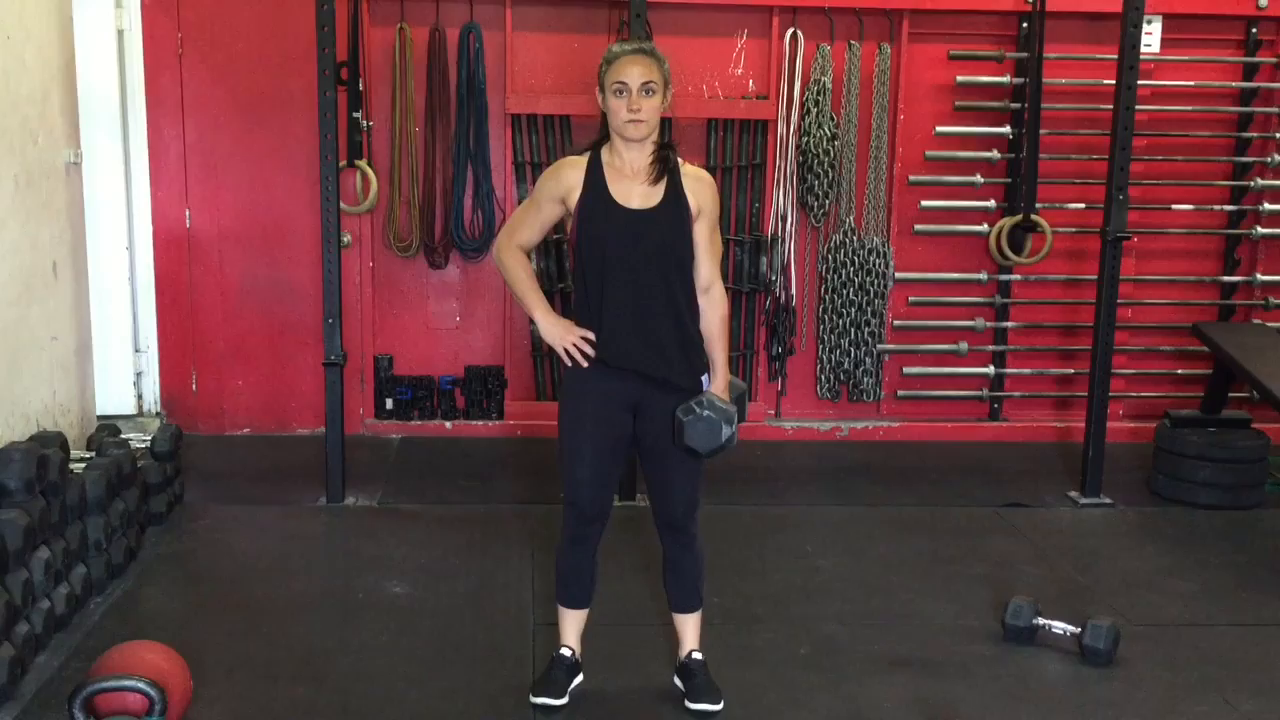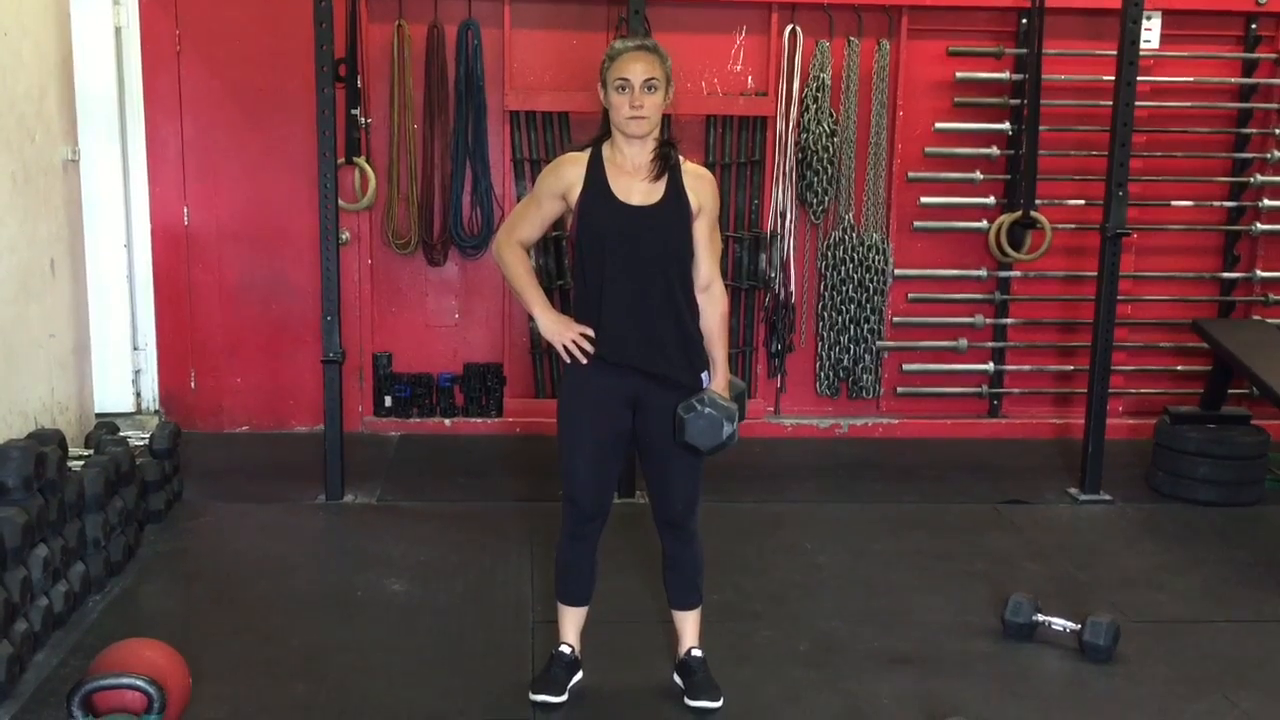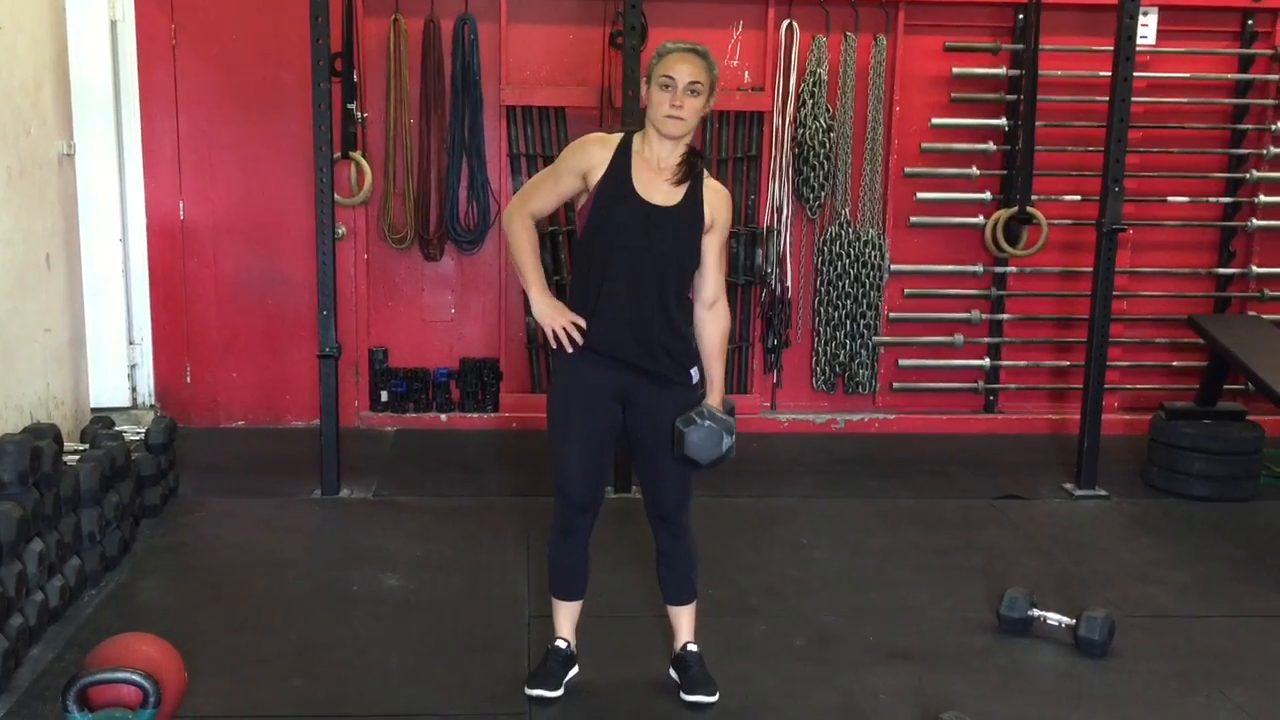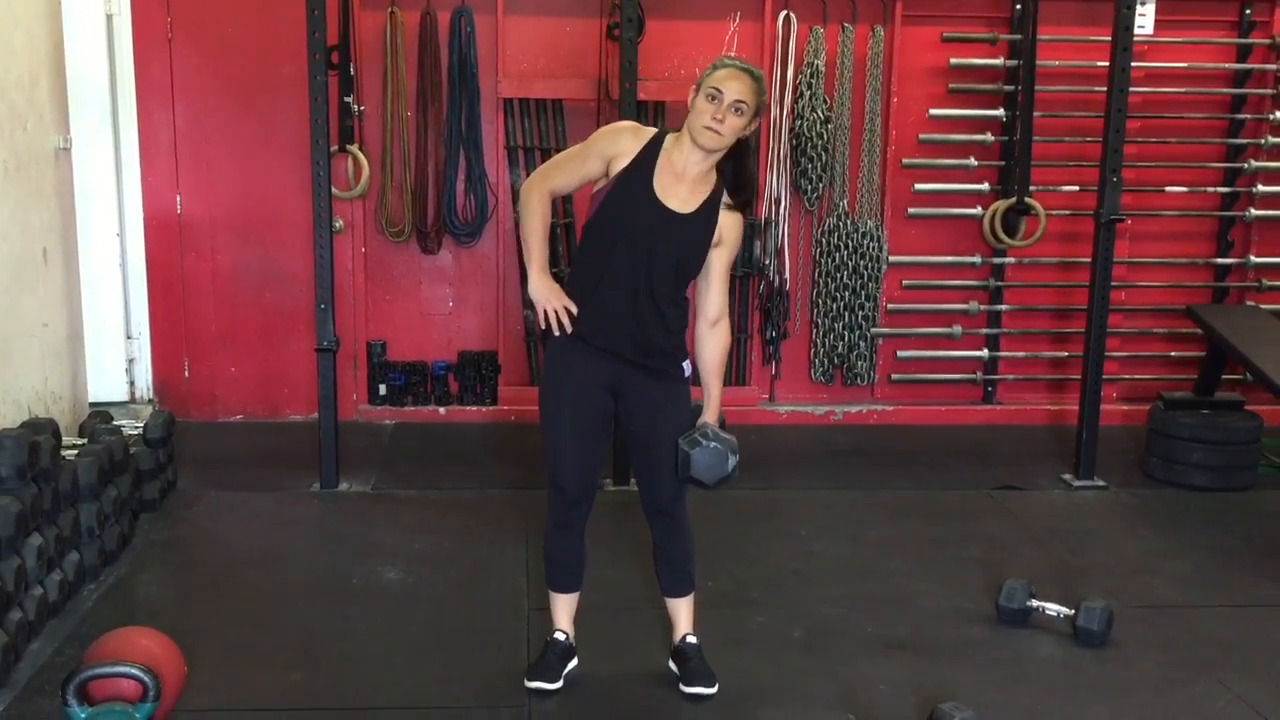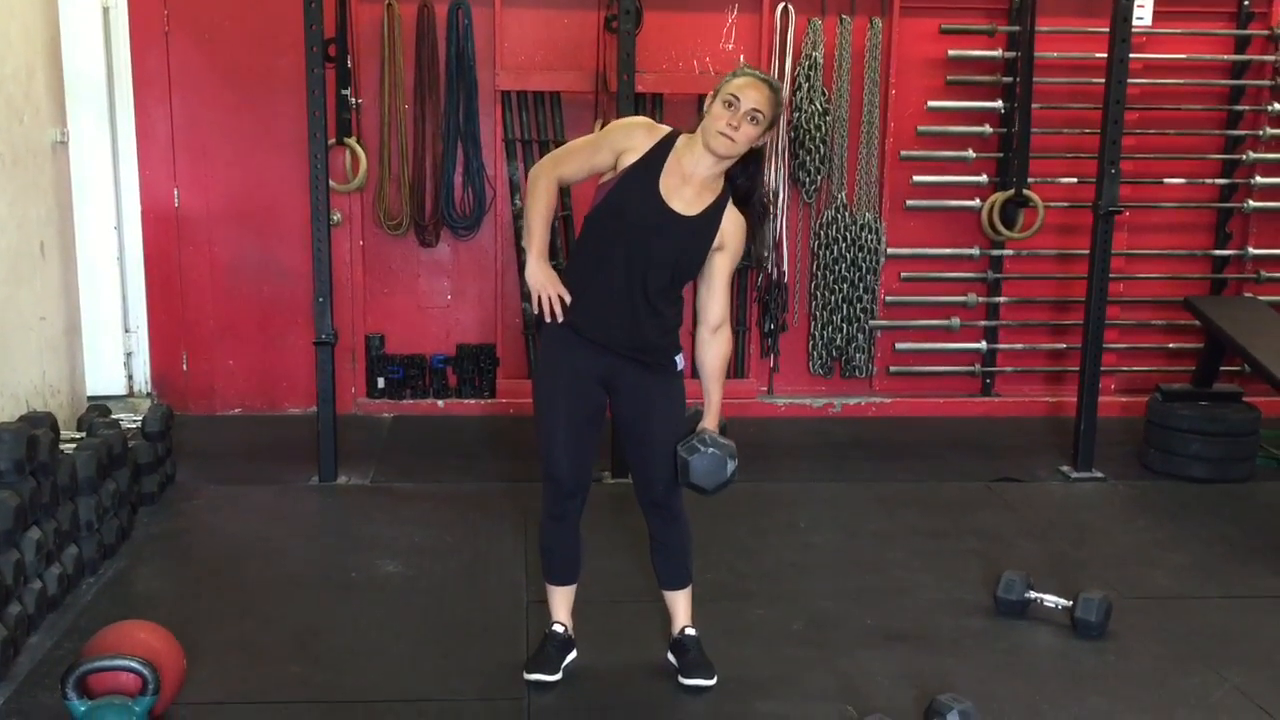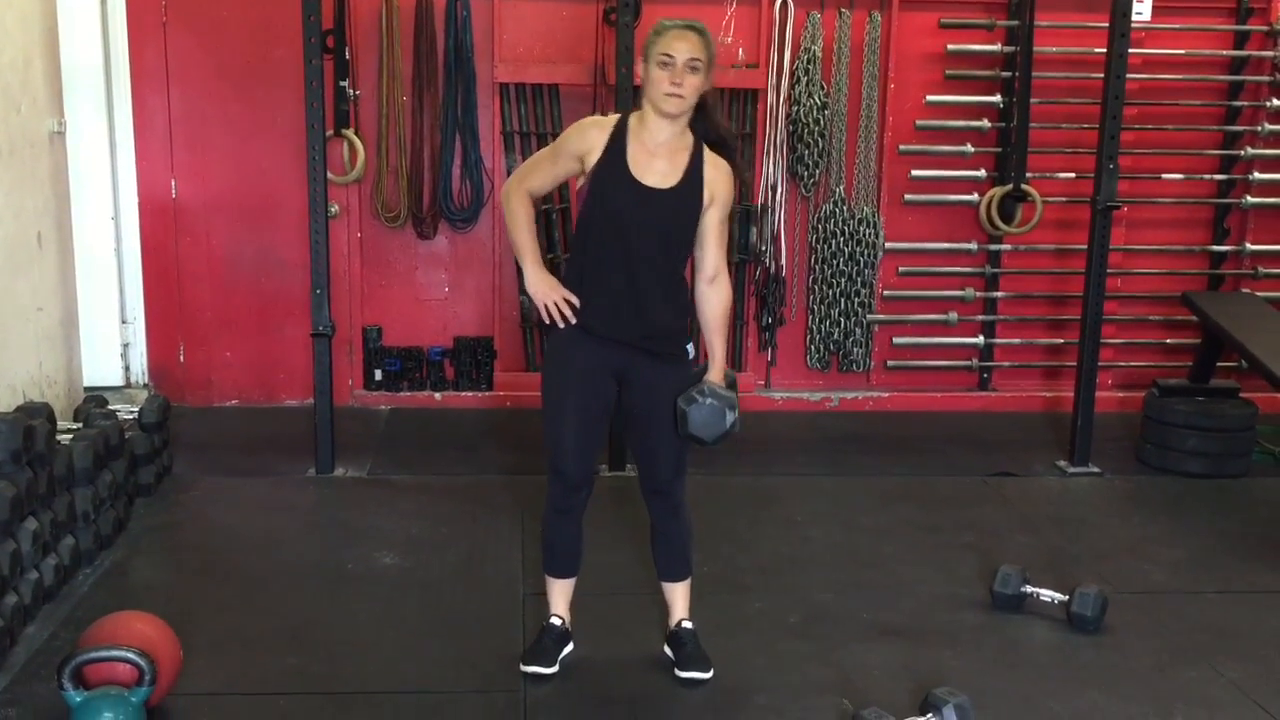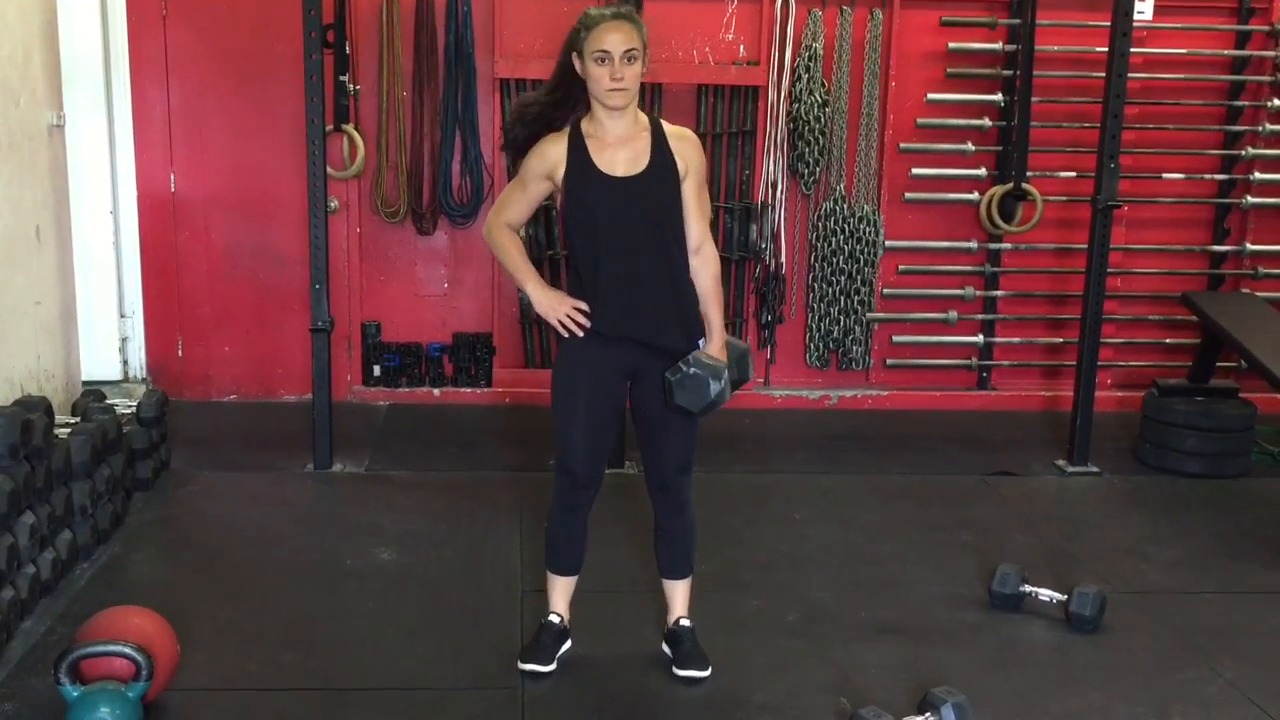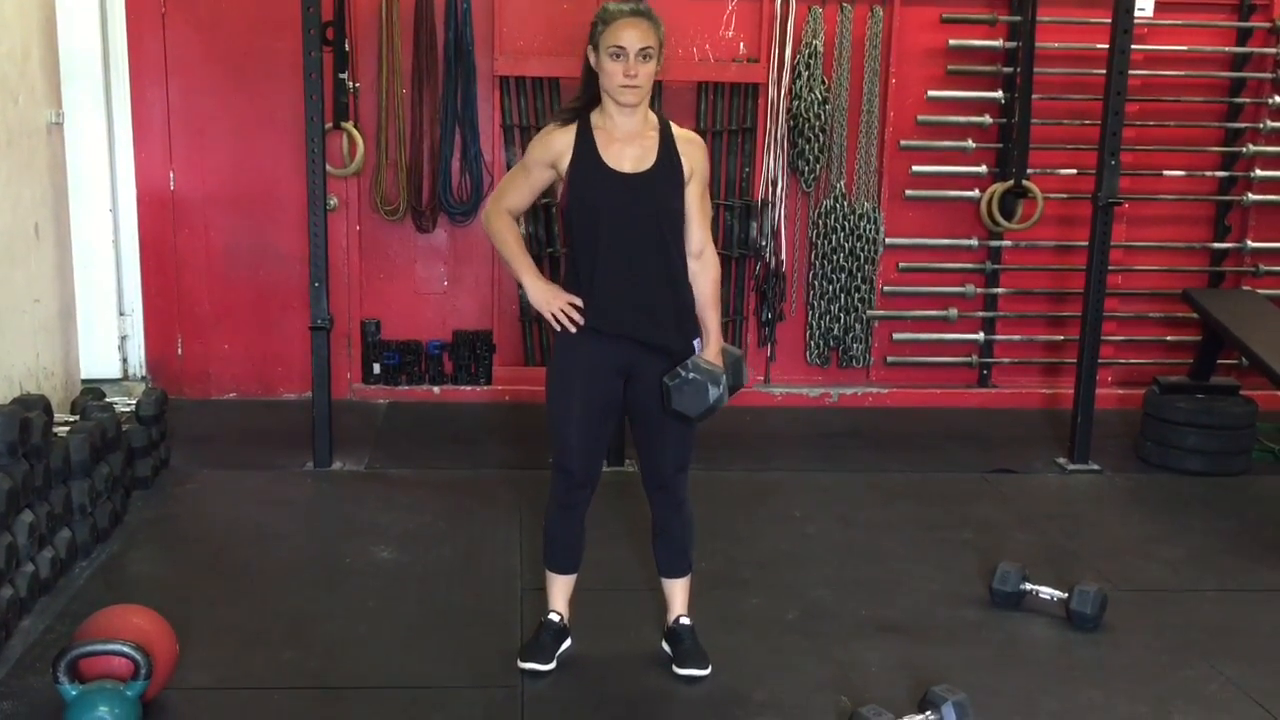
dt=0.5s
person 1, frame 1
left shoulder: (696, 186)
right shoulder: (572, 176)
left elbow: (709, 290)
right elbow: (510, 245)
left wrist: (721, 378)
right wrist: (545, 319)
left hip: (675, 380)
right hip: (596, 376)
left knee: (678, 519)
right knee: (583, 516)
left ankle: (690, 657)
right ankle: (567, 654)
person 1, frame 2
left shoulder: (696, 184)
right shoulder: (573, 173)
left elbow: (709, 286)
right elbow: (509, 243)
left wrist: (721, 375)
right wrist: (545, 317)
left hip: (675, 376)
right hip: (596, 373)
left knee: (677, 517)
right knee: (582, 513)
left ankle: (690, 656)
right ankle: (567, 653)
person 1, frame 3
left shoulder: (713, 198)
right shoulder: (598, 154)
left elbow: (711, 302)
right elbow: (520, 213)
left wrist: (715, 390)
right wrist: (540, 297)
left hip: (666, 375)
right hip: (587, 364)
left knee: (670, 511)
right knee: (575, 505)
left ankle: (687, 649)
right ankle: (563, 646)
person 1, frame 4
left shoulder: (727, 216)
right shoulder: (625, 143)
left elbow: (712, 318)
right elbow: (538, 188)
left wrist: (712, 409)
right wrist: (538, 277)
left hip: (657, 369)
right hip: (578, 353)
left knee: (666, 502)
right knee: (569, 496)
left ankle: (685, 641)
right ankle: (562, 637)
person 1, frame 5
left shoulder: (730, 223)
right shoulder: (637, 138)
left elbow: (714, 325)
right elbow: (547, 173)
left wrist: (712, 416)
right wrist: (536, 261)
left hip: (650, 362)
right hip: (571, 344)
left knee: (662, 496)
right knee: (563, 489)
left ankle: (684, 634)
right ankle: (559, 630)
person 1, frame 6
left shoulder: (714, 173)
right shoulder: (596, 136)
left elbow: (711, 276)
right elbow: (518, 189)
left wrist: (716, 365)
right wrist: (534, 272)
left hip: (662, 351)
right hip: (581, 340)
left knee: (665, 486)
right knee: (569, 481)
left ankle: (681, 626)
right ankle: (557, 623)
person 1, frame 7
left shoulder: (681, 146)
right shoulder: (555, 152)
left elbow: (700, 249)
right elbow: (499, 224)
left wrist: (717, 336)
right wrist: (538, 292)
left hip: (672, 343)
right hip: (592, 342)
left knee: (670, 484)
right knee: (575, 481)
left ankle: (679, 624)
right ankle: (556, 622)
person 1, frame 8
left shoulder: (687, 149)
right shoulder: (563, 141)
left elbow: (700, 253)
right elbow: (499, 211)
left wrist: (713, 341)
right wrist: (534, 283)
left hip: (667, 343)
right hip: (587, 340)
left knee: (668, 483)
right knee: (572, 479)
left ankle: (679, 623)
right ankle: (555, 619)
